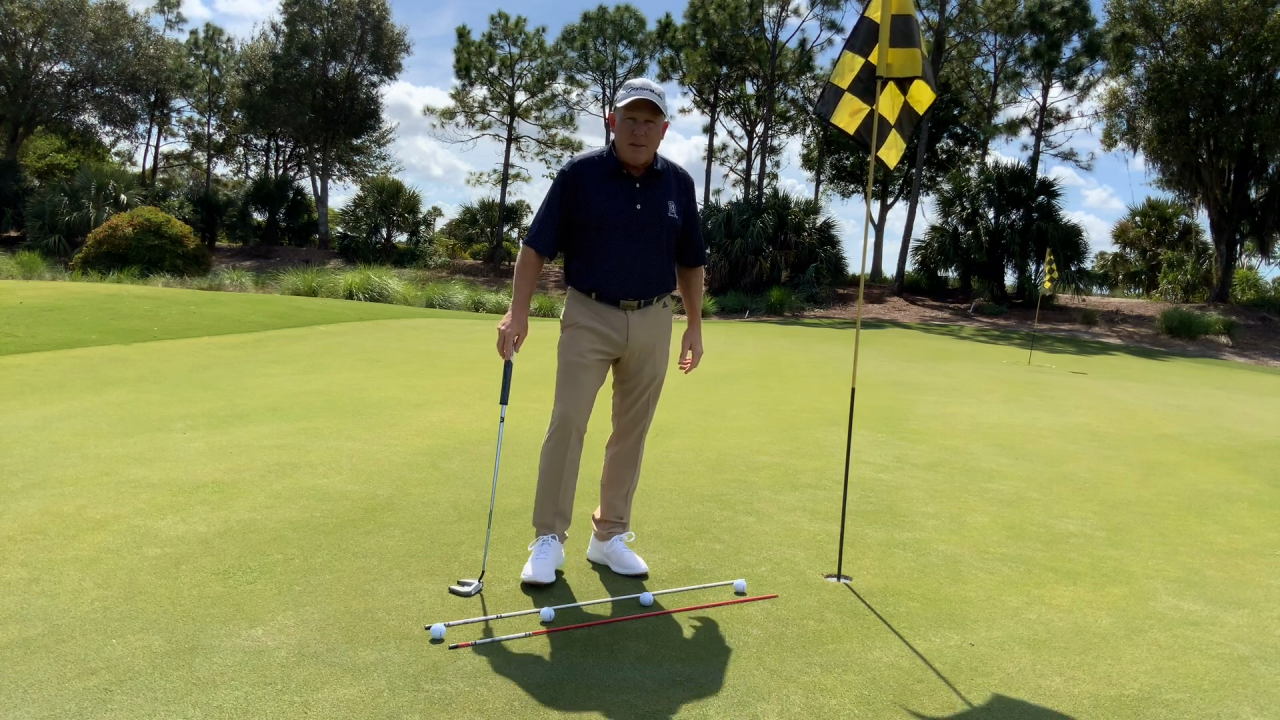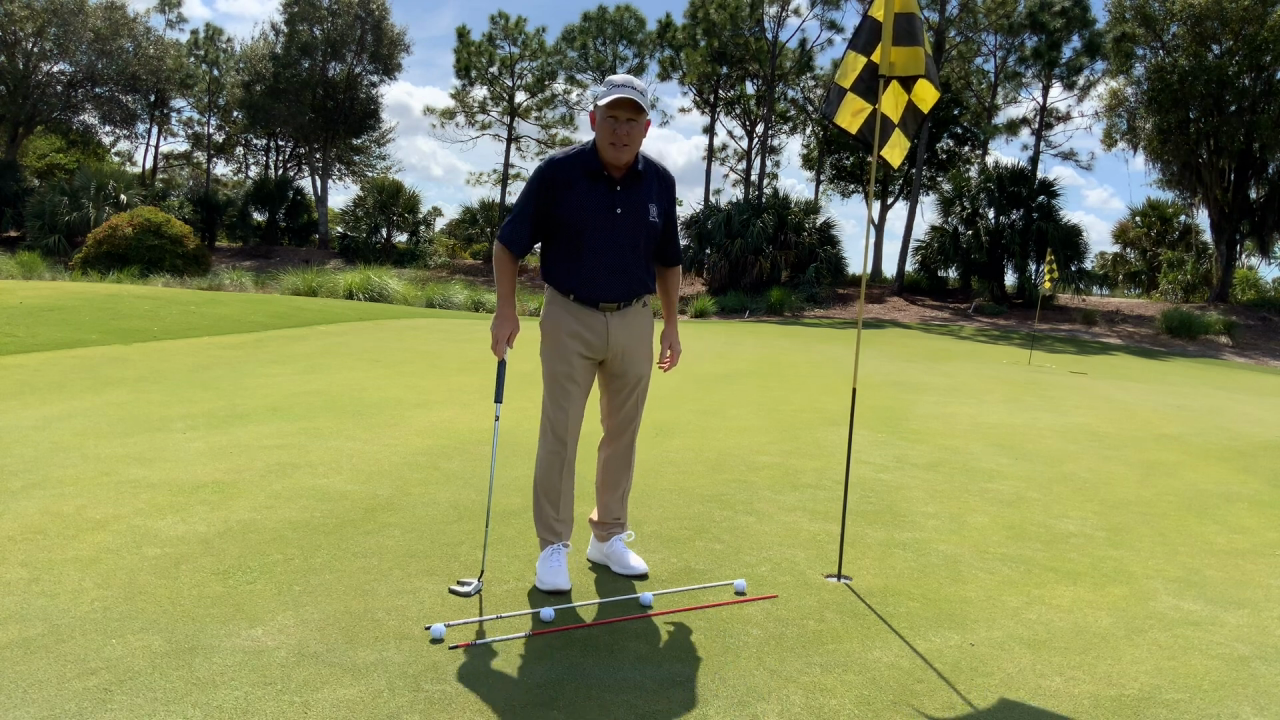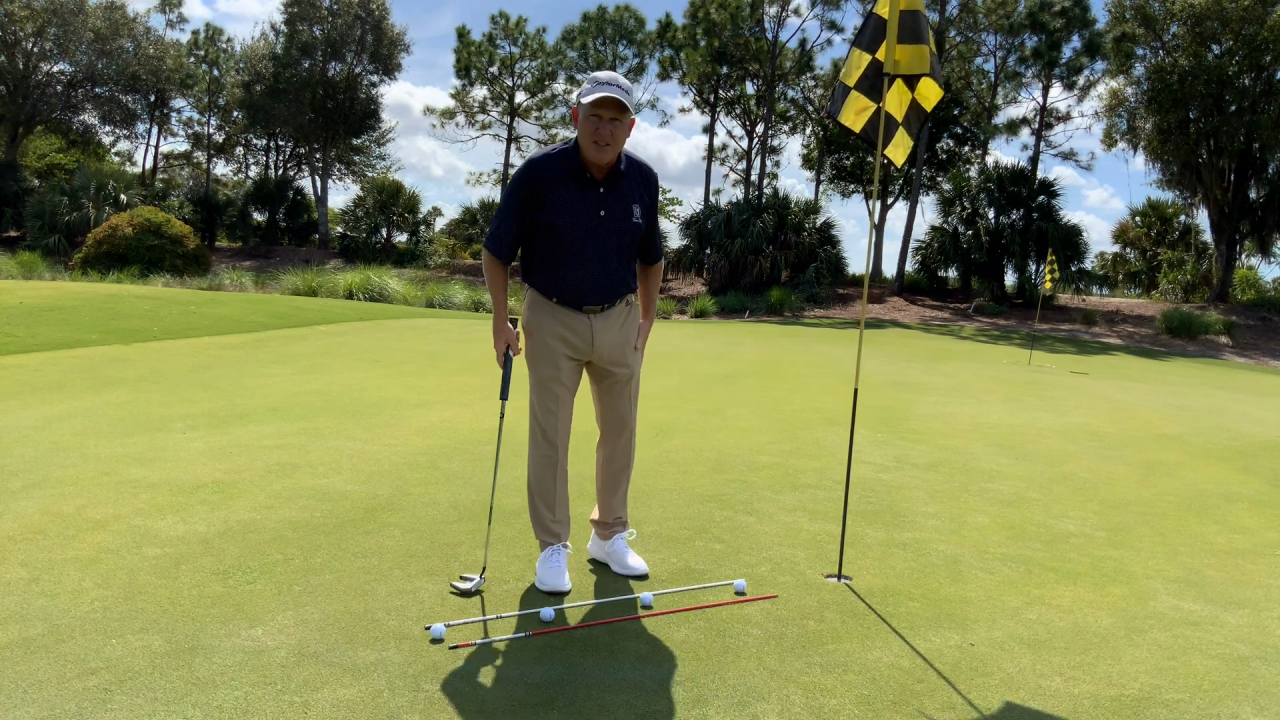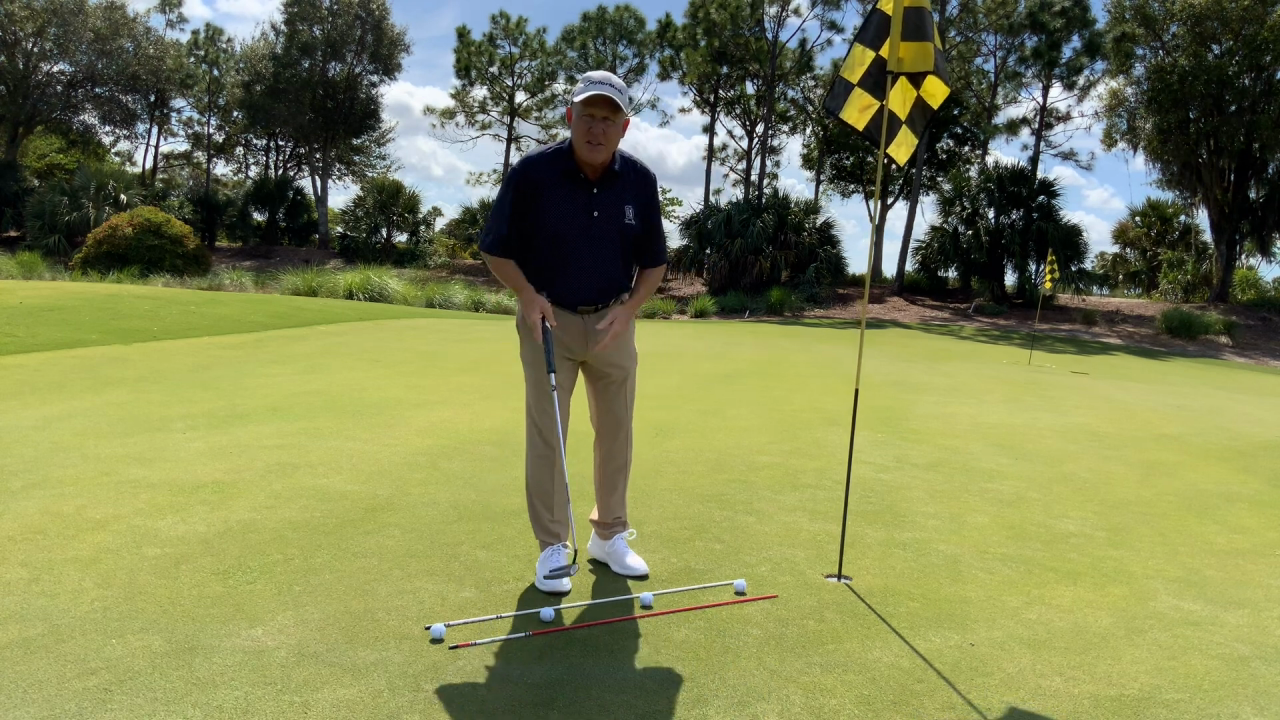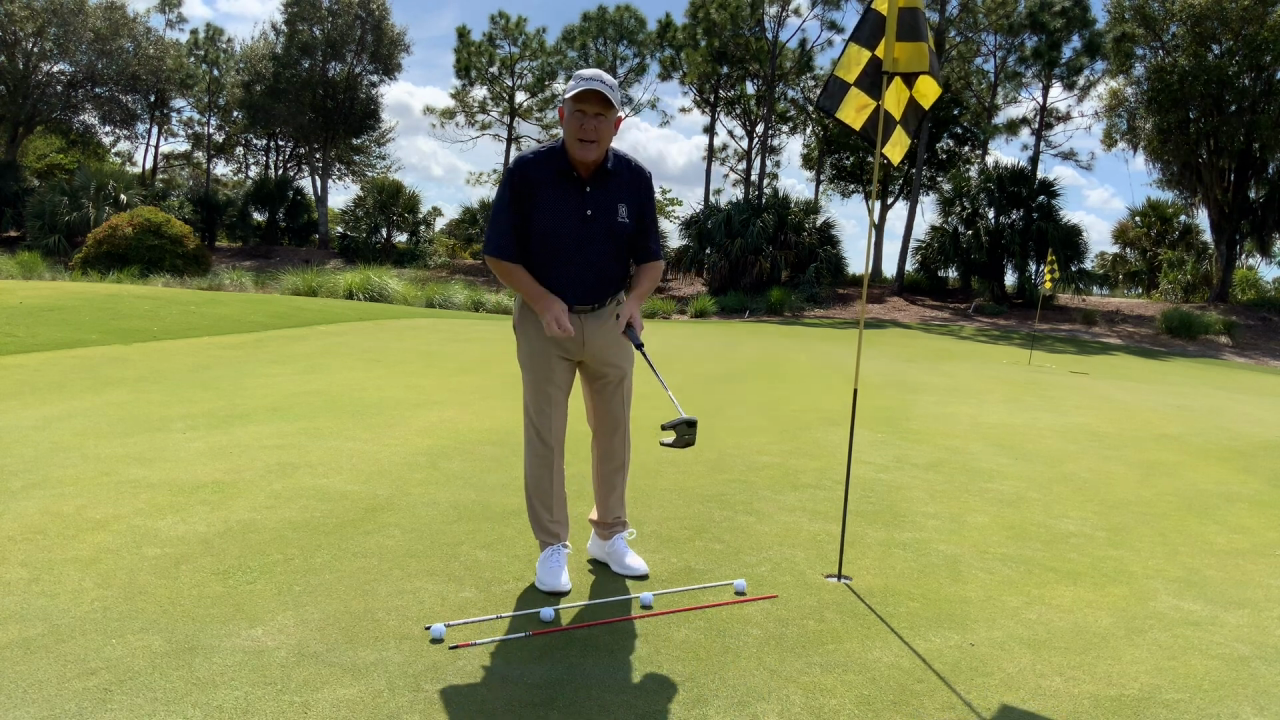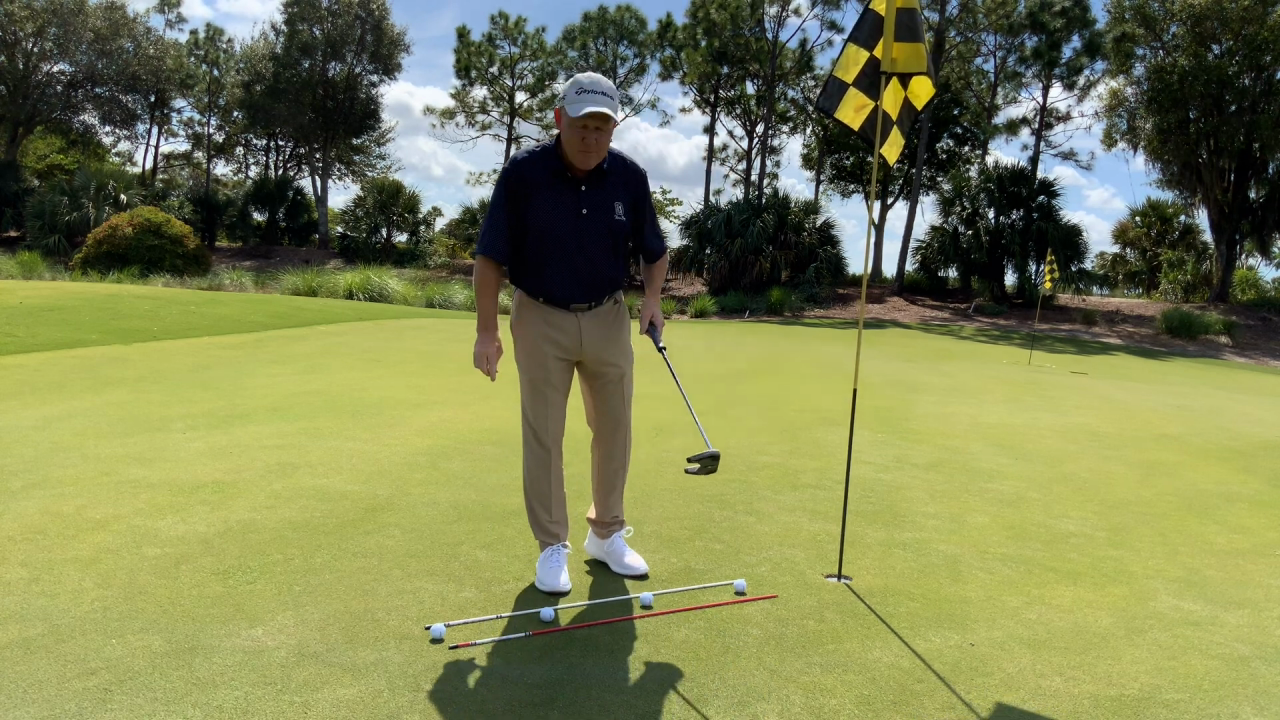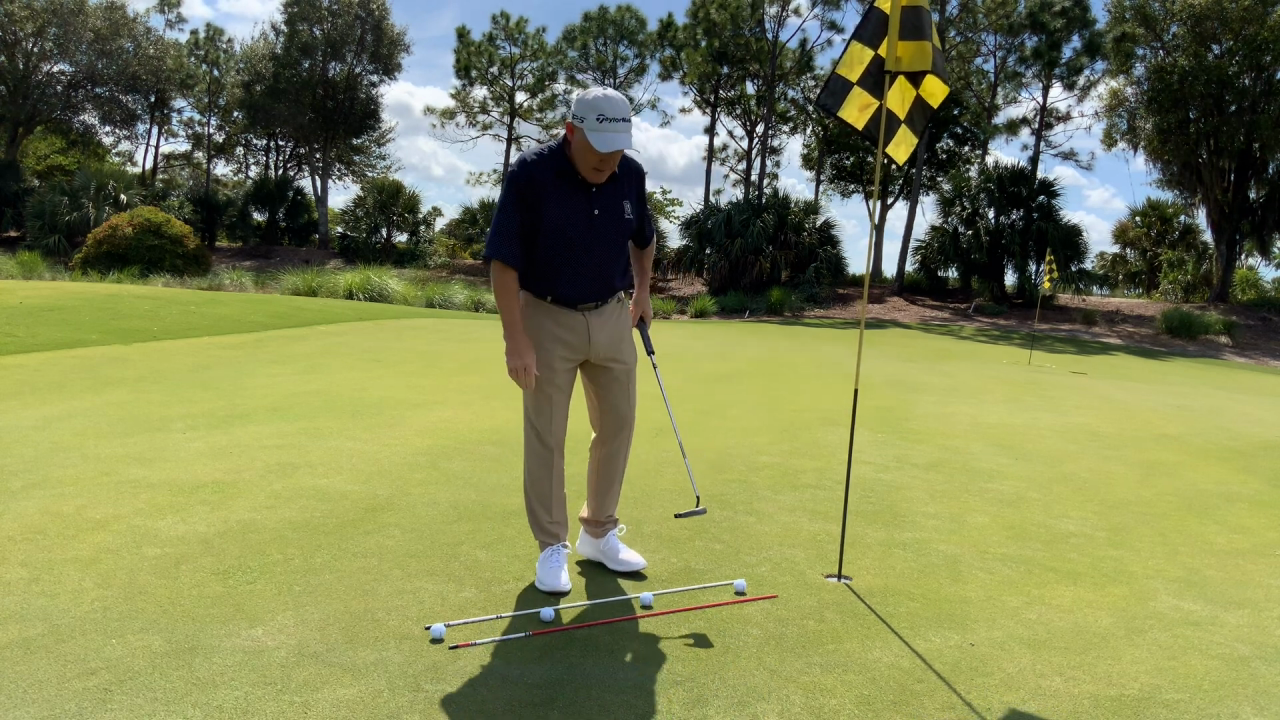
dt=0.4s
person 1, frame 1
left shoulder: (679, 182)
right shoulder: (578, 174)
left elbow: (690, 261)
right elbow: (536, 246)
left wrist: (694, 326)
right wrist: (518, 311)
left hip: (652, 321)
right hip: (589, 317)
left knee: (631, 432)
right knee: (566, 423)
left ankle: (610, 536)
right ankle: (548, 538)
person 1, frame 2
left shoulder: (659, 181)
right shoulder: (556, 172)
left elbow: (668, 259)
right elbow: (509, 244)
left wrist: (671, 325)
right wrist: (505, 310)
left hip: (633, 320)
right hip: (570, 318)
left knee: (622, 433)
right knee: (560, 433)
left ankle: (609, 536)
right ankle: (553, 547)
person 1, frame 3
left shoulder: (643, 179)
right shoulder: (537, 174)
left elbow: (651, 255)
right elbow: (496, 250)
left wrist: (647, 316)
right wrist: (500, 316)
left hip: (617, 320)
right hip: (552, 320)
left knee: (620, 432)
right knee: (550, 435)
left ankle: (609, 535)
right ankle: (552, 547)
person 1, frame 4
left shoulder: (641, 180)
right shoulder: (531, 172)
left elbow: (653, 261)
right elbow: (495, 248)
left wrist: (626, 310)
right wrist: (526, 294)
left hip: (611, 321)
right hip: (548, 319)
left knee: (615, 431)
right knee: (547, 435)
left ankle: (611, 535)
right ankle: (552, 546)
person 1, frame 5
left shoulder: (635, 178)
right shoulder: (526, 172)
left elbow: (650, 257)
right elbow: (498, 254)
left wrist: (635, 301)
right wrist: (541, 299)
left hip: (609, 319)
right hip: (544, 320)
left knee: (613, 431)
right knee: (545, 436)
left ankle: (609, 535)
right ankle: (552, 547)
person 1, frame 6
left shoulder: (629, 176)
right shoulder: (522, 173)
left elbow: (653, 248)
right elbow: (490, 255)
left wrist: (653, 298)
right wrist: (487, 329)
left hip: (607, 318)
right hip: (541, 319)
left knee: (613, 429)
right knee: (544, 437)
left ankle: (607, 534)
right ankle: (552, 548)
person 1, frame 7
left shoulder: (631, 174)
right shoulder: (529, 174)
left elbow: (642, 237)
right elbow: (503, 261)
left wrist: (642, 291)
right wrist: (516, 341)
left hip: (611, 317)
right hip: (546, 319)
left knee: (617, 428)
right knee: (546, 437)
left ankle: (599, 533)
right ankle: (551, 547)
